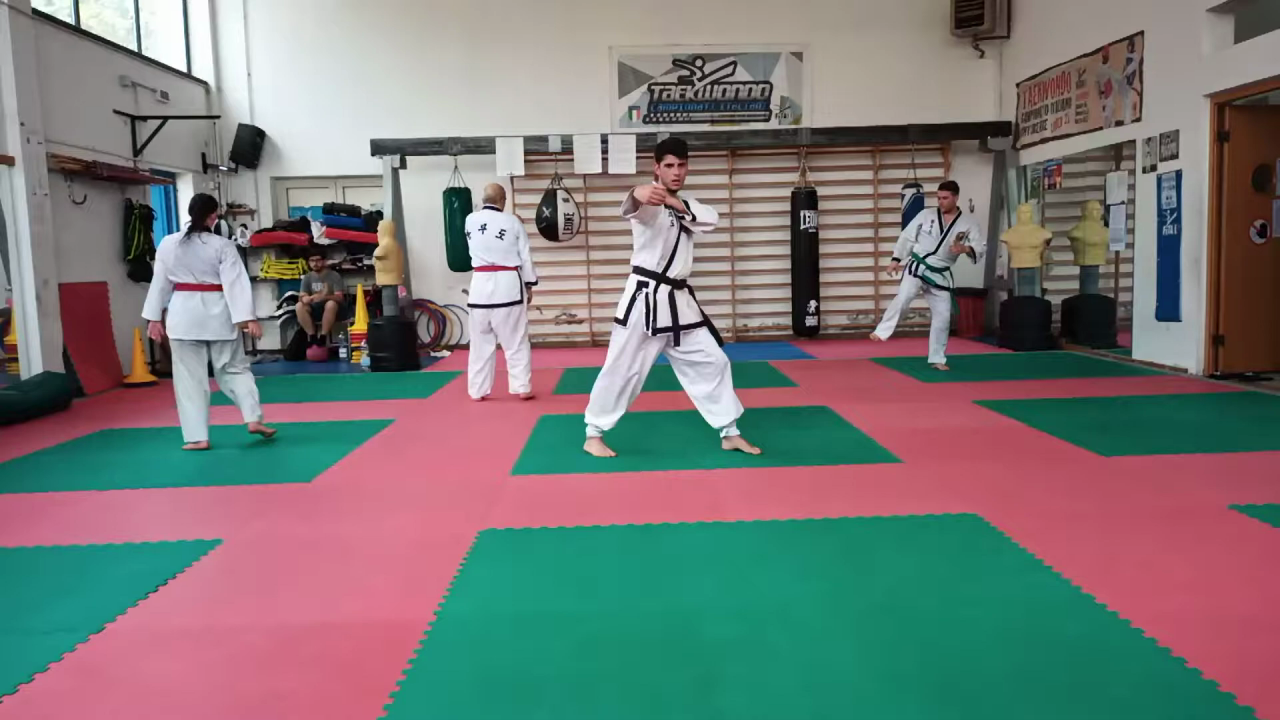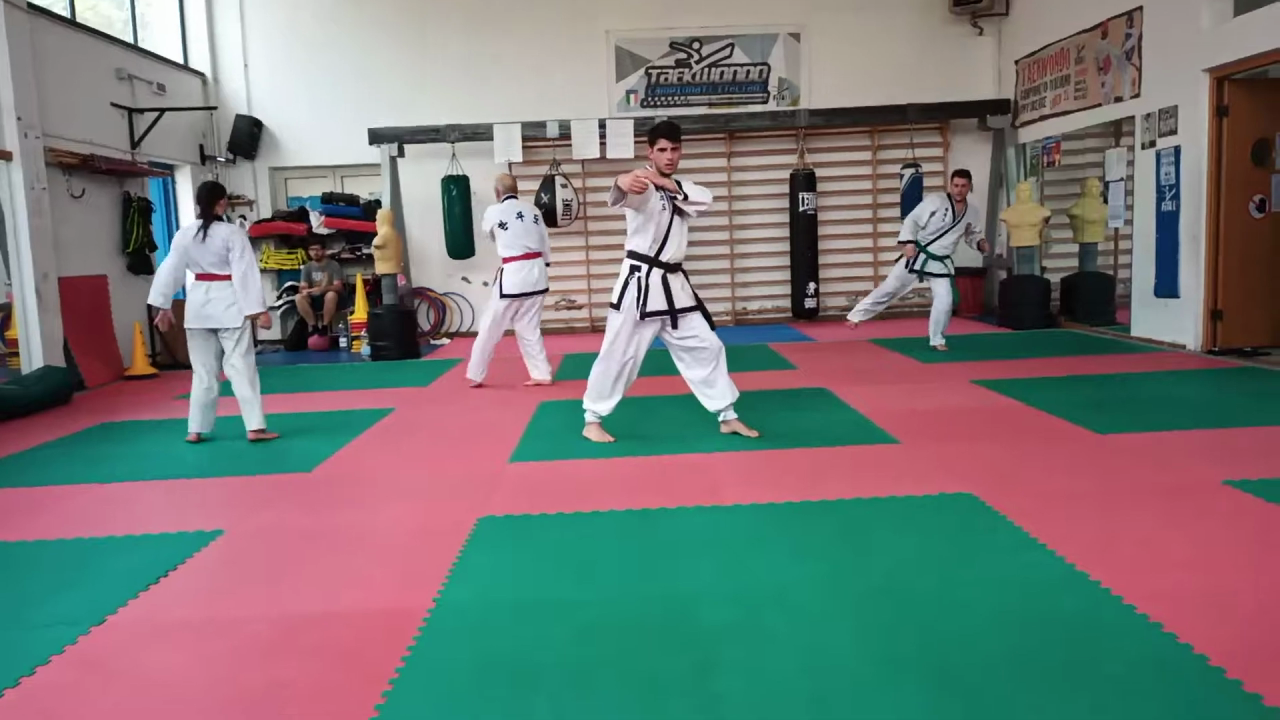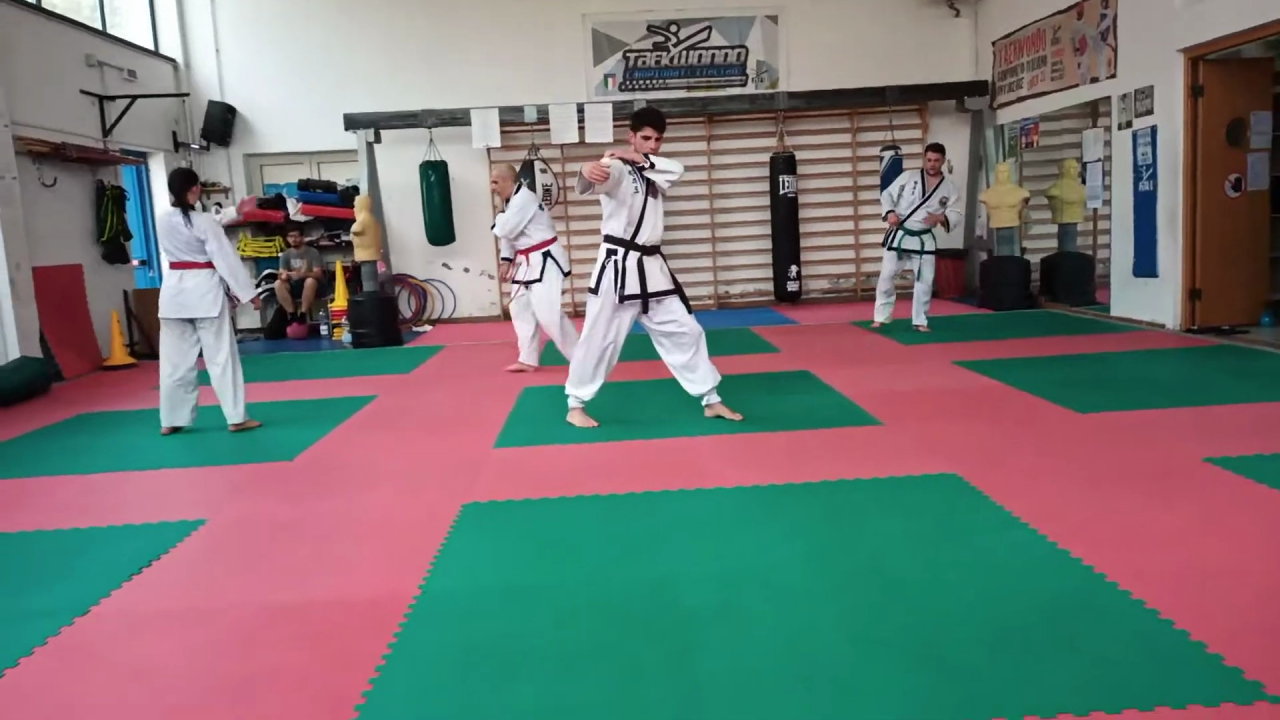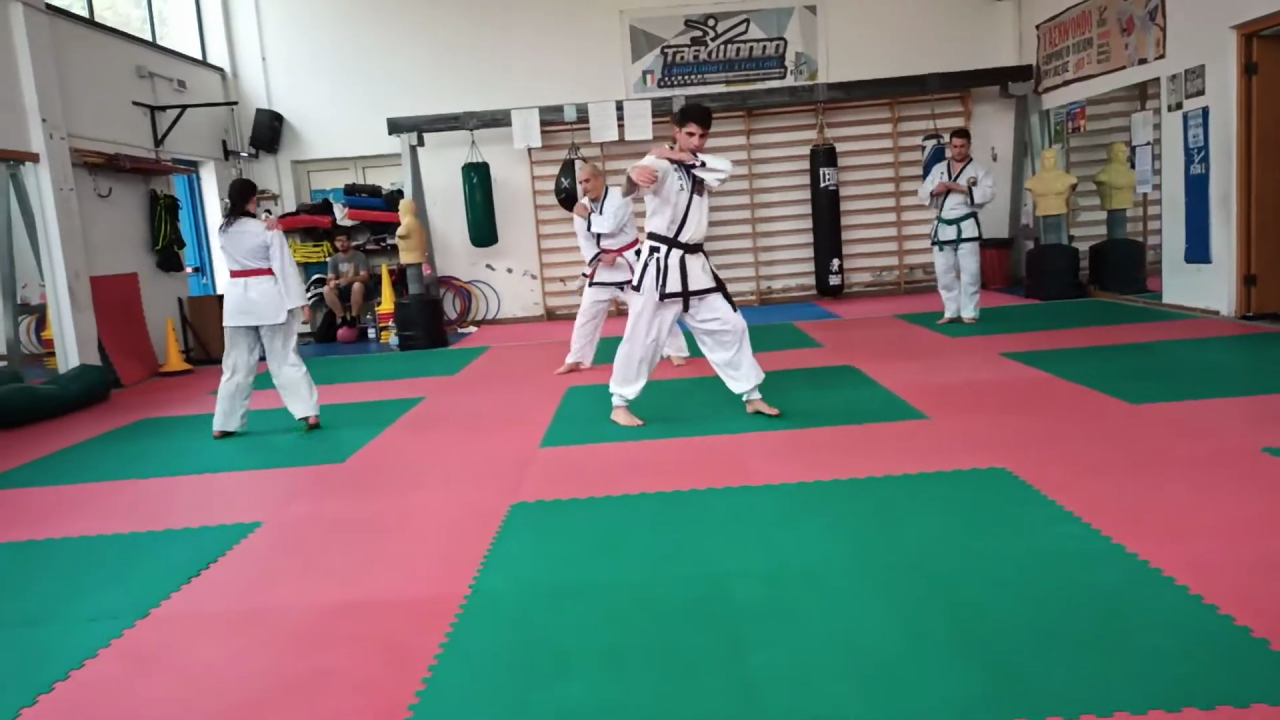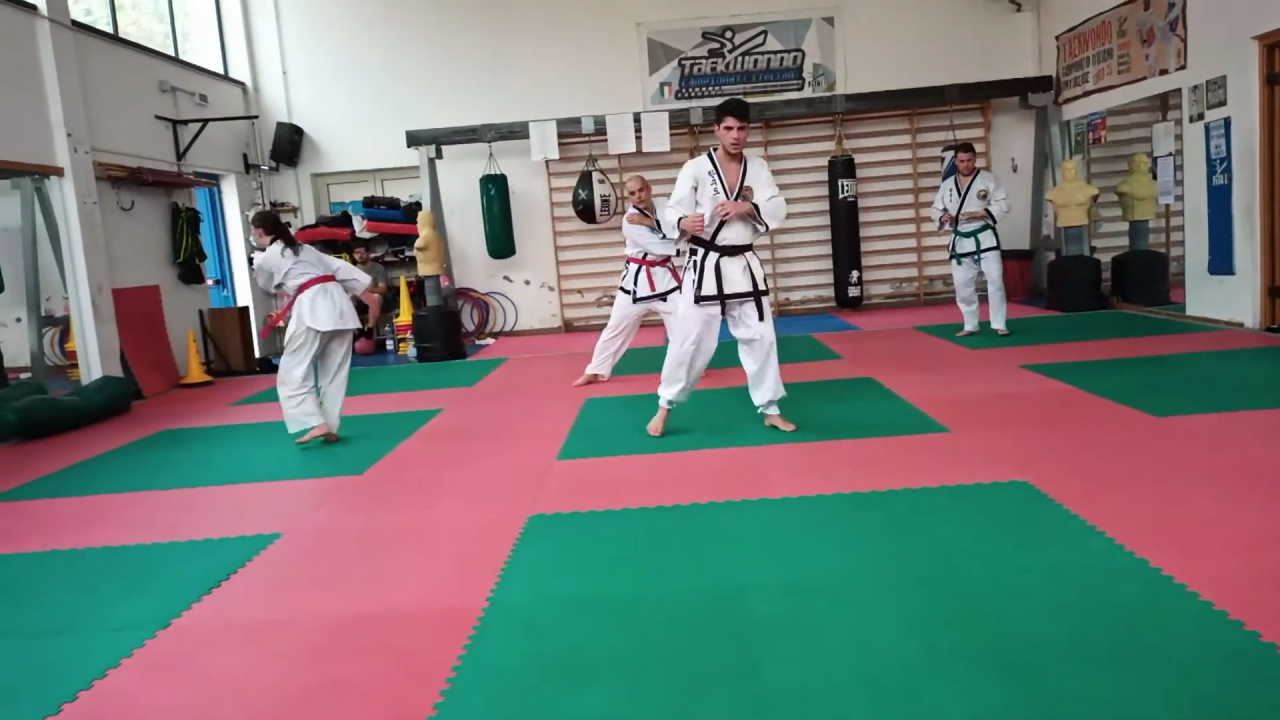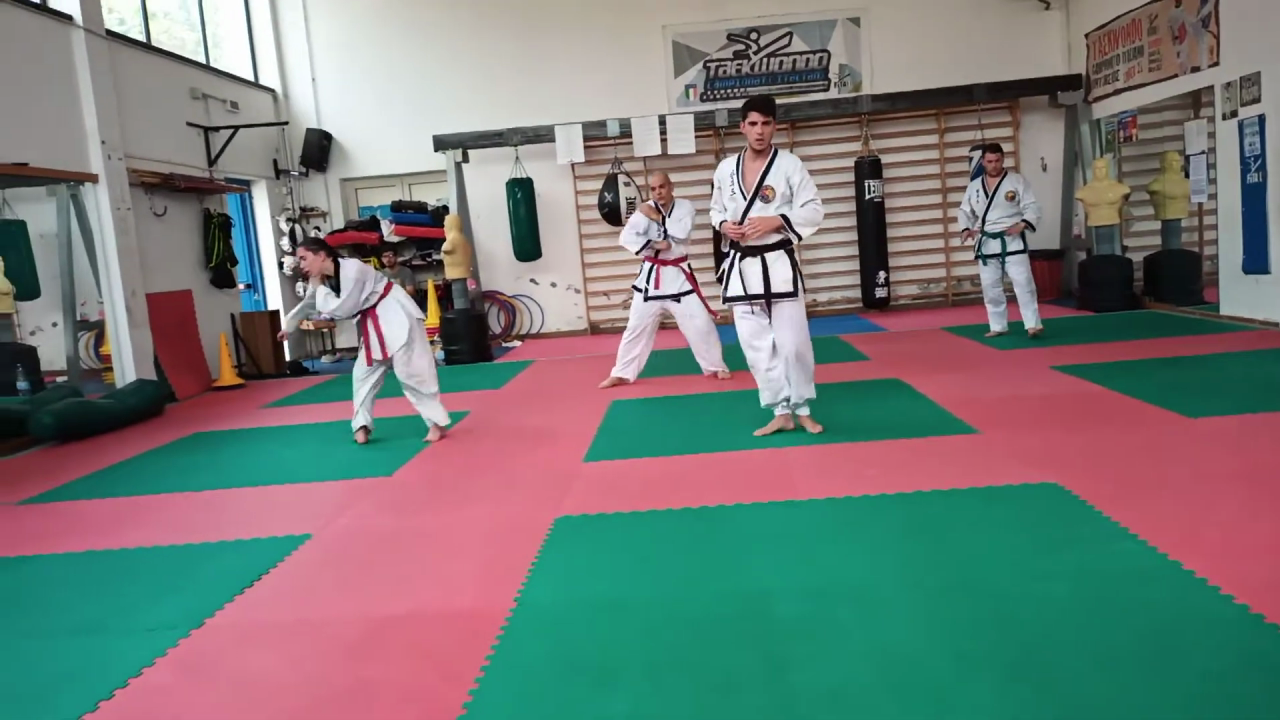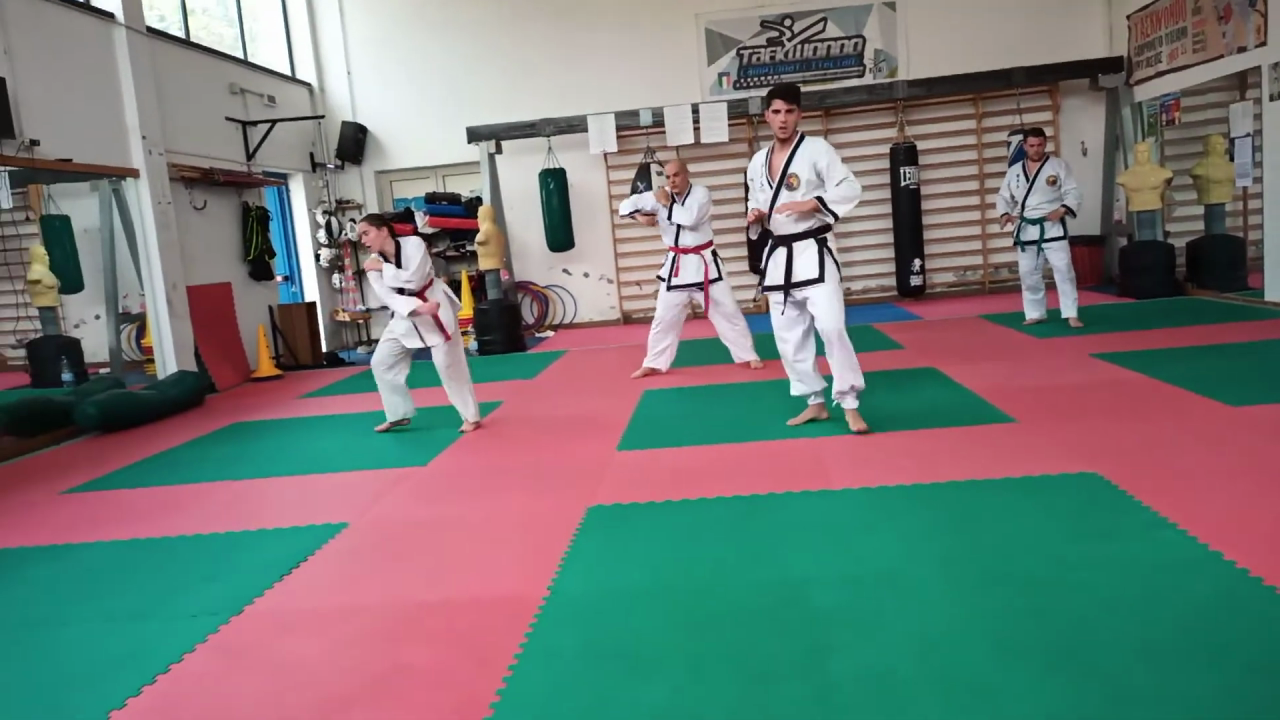
dt=0.3s
person 1, frame 1
left shoulder: (683, 203)
right shoulder: (652, 200)
left elbow: (710, 219)
right elbow: (633, 207)
left wrist: (677, 203)
right wrist: (637, 194)
left hip: (679, 299)
right hip: (646, 297)
left knee: (712, 362)
right knee: (623, 369)
left ankle: (730, 433)
right ankle: (594, 434)
person 1, frame 2
left shoulder: (676, 186)
right shoulder: (644, 184)
left elbow: (705, 200)
right elbow: (623, 196)
left wrist: (669, 184)
right wrist: (622, 183)
left hip: (673, 282)
right hip: (641, 281)
left knee: (706, 346)
right knee: (619, 354)
left ankle: (727, 416)
right ankle: (592, 420)
person 1, frame 3
left shoulder: (651, 170)
right shoulder: (615, 167)
left elbow: (676, 170)
right elbow: (596, 179)
left wrist: (639, 159)
right wrist: (587, 171)
left hip: (651, 266)
right hip: (618, 266)
left knee: (684, 331)
right knee: (599, 338)
left ankle: (711, 400)
right ankle: (575, 405)
person 1, frame 4
left shoulder: (697, 166)
right shoulder: (659, 163)
left elbow: (725, 168)
right elbow: (641, 176)
left wrist: (687, 158)
right wrist: (634, 174)
left hip: (695, 263)
right hip: (661, 263)
left knee: (729, 327)
right knee: (643, 336)
left ankle: (752, 395)
right ankle: (620, 403)
person 1, frame 5
left shoulder: (758, 167)
right shoulder: (697, 168)
left elbow: (778, 208)
right elbow: (671, 210)
left wrist: (749, 208)
right wrist: (686, 220)
left hip: (744, 265)
right hip: (705, 265)
left knee: (760, 338)
right knee: (689, 341)
left ankle: (769, 408)
right ankle: (666, 406)
person 1, frame 6
left shoulder: (789, 165)
right shoulder: (726, 169)
left elbow: (814, 210)
right elbow: (717, 209)
left wrist: (775, 221)
right wrist: (724, 226)
left hip: (778, 264)
right hip: (741, 267)
left knee: (793, 342)
right knee: (756, 347)
left ankle: (801, 409)
right ankle: (781, 413)
person 1, frame 7
left shoulder: (817, 149)
right shoulder: (758, 161)
left elbow: (849, 190)
left wrist: (810, 204)
right wrist: (756, 214)
left hip: (812, 252)
right hip: (776, 256)
left knee: (831, 326)
right knee: (789, 336)
left ankle: (850, 402)
right ankle: (816, 401)
person 2, frame 1
left shoulder: (168, 244)
right shoulder: (223, 245)
left elbow: (160, 283)
right elbow: (237, 283)
left wrist: (154, 318)
right wrist: (249, 317)
left hip: (183, 315)
right hip: (218, 315)
left knee: (190, 379)
right knee: (235, 369)
left ankle: (197, 437)
right ankle: (253, 418)
person 2, frame 2
left shoulder: (184, 235)
right shoulder: (233, 233)
left elbow: (169, 271)
right elbow: (246, 273)
left wrist: (163, 306)
right wrist: (259, 309)
left hip: (198, 304)
right hip: (230, 304)
left knee: (204, 371)
right knee: (241, 366)
left ankle: (196, 429)
right ankle: (255, 427)
person 2, frame 3
left shoulder: (162, 220)
right shoulder: (205, 222)
right elbow: (227, 260)
right wrist: (249, 293)
left hip: (173, 292)
right hip: (205, 292)
left knee: (175, 361)
right knee: (221, 356)
left ankle: (171, 421)
right ankle: (236, 418)
person 2, frame 4
left shoulder: (224, 230)
right shoulder: (269, 232)
right elbow: (285, 267)
left wrist: (269, 228)
right wrist: (300, 302)
left hip: (237, 300)
right hip: (269, 298)
left knee: (236, 365)
right knee: (286, 359)
left ankle: (224, 424)
right ankle: (308, 412)
person 2, frame 5
left shoulder: (266, 258)
right shoulder: (302, 249)
left elbow: (269, 285)
right elbow: (339, 266)
right wrist: (363, 283)
left hip: (314, 310)
right hip: (337, 304)
left knee: (293, 372)
right knee: (332, 373)
left ankle: (315, 424)
right ankle: (330, 426)
person 2, frame 6
left shoulder: (352, 270)
right shoulder: (325, 278)
left elbow: (342, 310)
right elbow: (308, 304)
left wrist: (319, 289)
right wrist: (289, 325)
left hip: (394, 313)
right hip: (375, 321)
left knee: (410, 371)
right knee: (364, 374)
left ankle: (437, 422)
right ankle: (363, 426)
person 2, frame 7
left shoulder: (414, 243)
right shoulder: (374, 263)
left elbow: (413, 278)
right elbow: (388, 295)
left wrist: (383, 268)
right wrist: (418, 306)
left hip: (435, 304)
right hip: (405, 314)
left knee: (447, 363)
right knee: (382, 362)
left ankle: (471, 416)
right ankle: (399, 414)
person 3, frame 1
left shoulder: (470, 220)
right shoulder: (513, 222)
right elbow: (526, 257)
right wrist: (529, 285)
left hip: (481, 285)
right hip: (508, 284)
left knee: (480, 343)
right knee: (516, 341)
left ankle: (478, 390)
right ankle: (522, 387)
person 3, frame 2
left shoulder: (494, 211)
right shoulder: (532, 210)
left elbow: (490, 233)
right elbow: (545, 244)
left hip: (512, 275)
right hip: (535, 272)
left knee: (490, 329)
right knee: (529, 329)
left ankle: (475, 375)
right ankle: (541, 374)
person 3, frame 3
left shoulder: (524, 199)
right shoulder: (515, 199)
left elbow: (504, 231)
right elbow: (509, 236)
left wrist: (502, 214)
right wrist: (508, 260)
left hip: (546, 261)
right hip: (529, 263)
left knee: (548, 316)
right knee: (521, 312)
right ankle: (528, 359)
person 3, frame 4
left shoulder: (618, 195)
right shoulder: (582, 206)
left elbow: (609, 227)
right elbow: (586, 240)
left wrist: (587, 216)
right wrist: (600, 259)
left hip: (630, 260)
right hip: (602, 264)
right knee: (587, 314)
left ankle: (676, 351)
right ankle: (577, 359)
person 3, frame 5
left shoulder: (663, 205)
right shoulder: (631, 220)
left elbow: (676, 232)
right elbow: (656, 245)
left wrist: (650, 222)
right wrist: (677, 244)
left hip: (664, 273)
right hip: (638, 277)
right knee: (618, 326)
right ankle: (595, 371)
person 3, frame 6
left shoulder: (685, 206)
right shoulder: (644, 211)
left elbow: (683, 232)
right elbow: (627, 237)
left wrist: (658, 218)
right wrist: (652, 245)
left hip: (679, 274)
right hip: (652, 276)
left knee: (701, 323)
right knee: (637, 327)
left ankle: (717, 367)
right ankle: (622, 373)
person 3, frame 7
left shoulder: (701, 193)
right shoulder: (661, 196)
left elbow: (690, 218)
right elbow: (627, 205)
left wrist: (668, 203)
right wrist: (639, 215)
left hip: (703, 262)
right hip: (676, 263)
left knee: (727, 310)
right knee: (666, 316)
left ankle: (749, 355)
right ankle: (653, 363)
person 4, frame 1
left shoulder: (969, 222)
right shoulder: (926, 215)
left elbow: (980, 245)
right elbow: (906, 237)
left wrist: (965, 249)
right wrist: (897, 259)
left hip: (941, 274)
right hip: (918, 267)
left knee: (942, 317)
right knee: (904, 296)
left ankle: (937, 358)
right ankle: (882, 332)
person 4, frame 2
left shoulder: (973, 212)
right shoulder: (935, 200)
left elbow: (973, 234)
right elbow: (912, 221)
left wrist: (980, 243)
right wrist: (908, 242)
left hip: (940, 263)
right hip: (917, 256)
left knee: (944, 302)
right knee: (890, 287)
left ankle: (937, 340)
right ankle: (857, 315)
person 4, frame 3
left shoulder: (949, 187)
right shoulder: (908, 176)
left elbow: (955, 213)
right elbow: (887, 195)
left wrist: (942, 218)
right wrist: (889, 213)
left hip: (923, 239)
right hip: (899, 235)
left knee: (925, 281)
right knee: (887, 275)
left ankle: (920, 321)
right ankle: (882, 316)
person 4, frame 4
left shoulder: (978, 169)
right shoulder: (938, 169)
left elbow: (987, 193)
right elbow: (922, 192)
left wrist: (960, 188)
right wrist: (933, 192)
left hip: (966, 227)
right hip: (942, 227)
left knee: (970, 271)
right knee: (944, 273)
left ankle: (968, 313)
right ankle: (951, 312)
person 4, frame 5
left shoulder: (989, 179)
right shoulder: (947, 185)
left elbow: (1002, 204)
right elbow: (935, 209)
left wrist: (980, 213)
right wrist: (942, 217)
left hip: (985, 238)
right hip: (960, 241)
left knee: (995, 279)
right knee: (963, 286)
left ankle: (999, 324)
right ankle: (971, 325)
person 4, frame 6
left shoulder: (1017, 181)
right shoulder: (974, 186)
left elbow: (1032, 207)
right elbow: (964, 212)
left wrist: (1022, 225)
right wrist: (966, 229)
left hip: (1012, 241)
right hip: (987, 243)
left knee: (1023, 282)
right knee: (990, 287)
left ankle: (1033, 324)
right ankle: (998, 326)
person 4, frame 7
left shoulder: (1059, 166)
right shoulder: (1014, 171)
left elbow: (1073, 193)
right elbow: (1003, 196)
left wrist: (1062, 209)
right wrist: (1005, 213)
left hip: (1052, 227)
right hip: (1026, 229)
left knee: (1063, 269)
right knee: (1028, 273)
left ankle: (1071, 315)
right ankle: (1035, 313)
